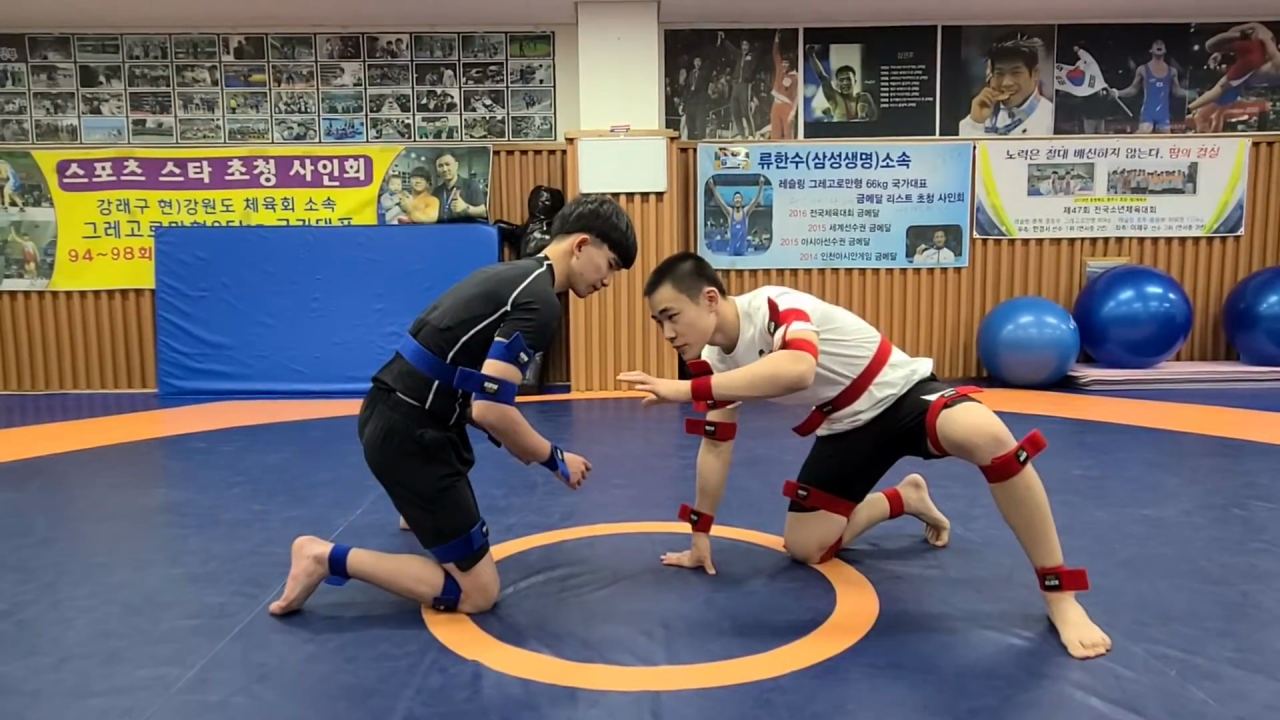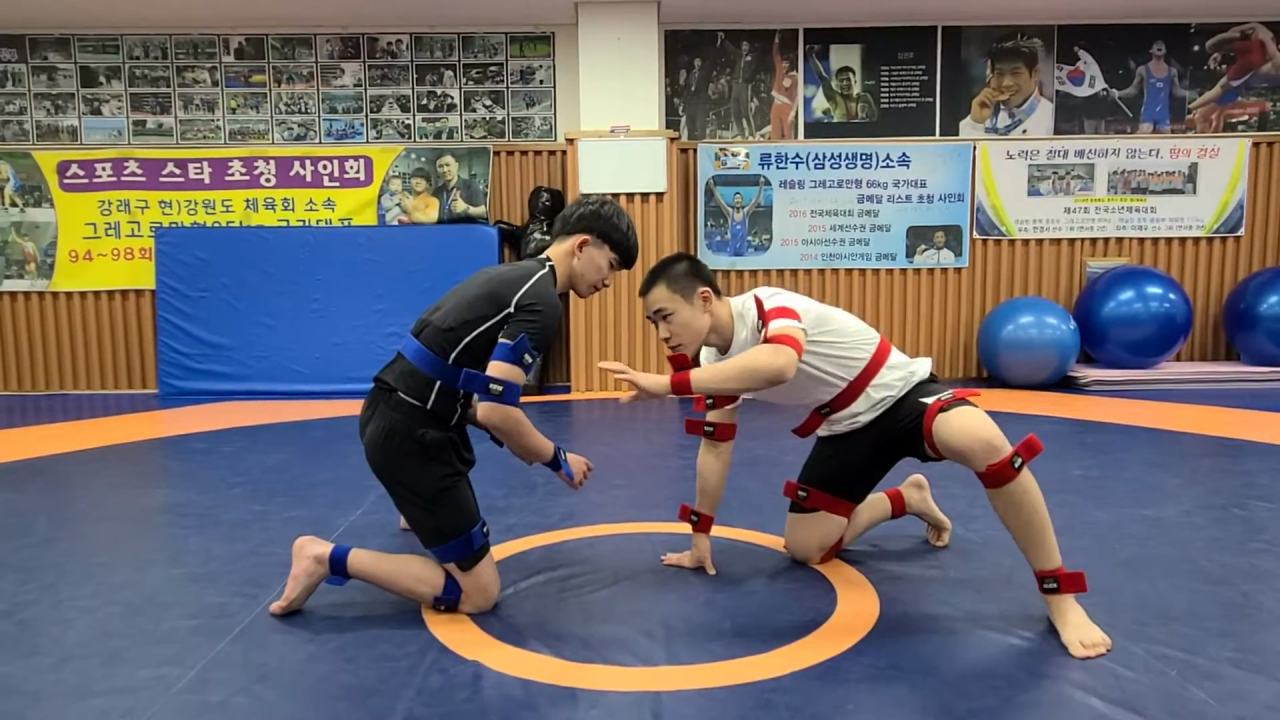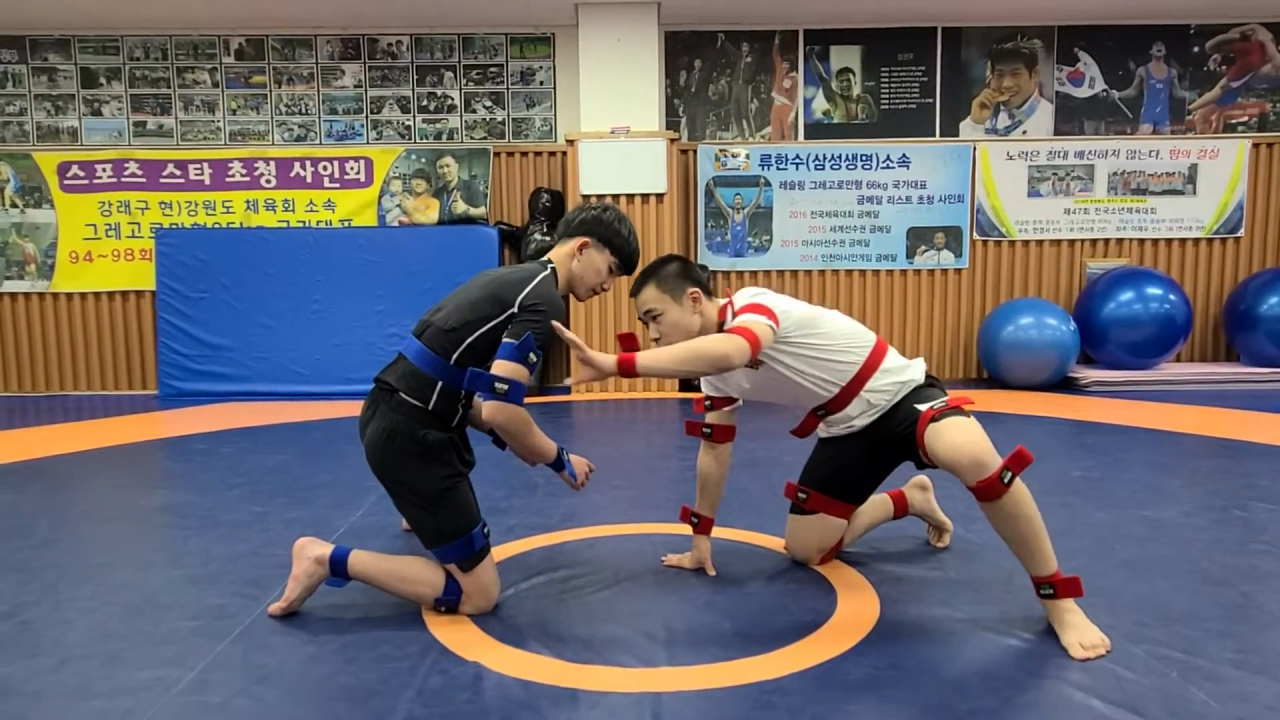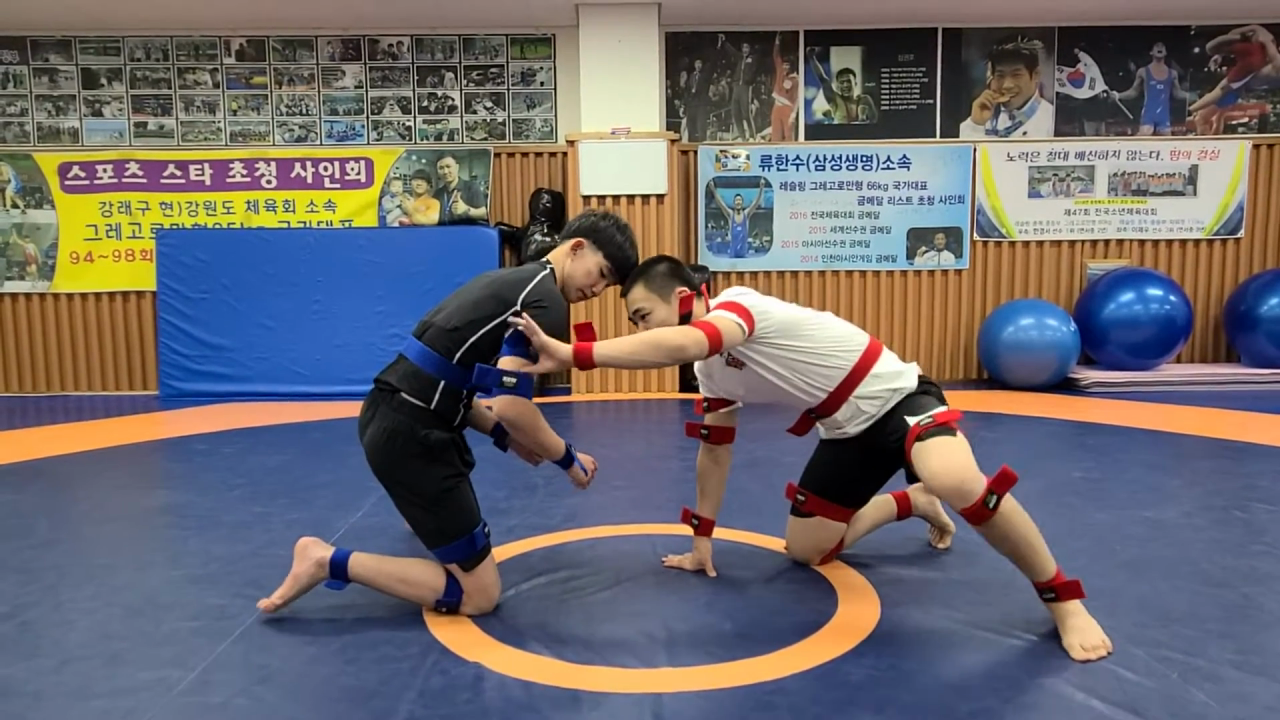
dt=0.2s
person 1, frame 1
left shoulder: (773, 306)
right shoulder: (714, 359)
left elbow: (797, 370)
right elbow: (715, 447)
left wrist: (683, 389)
right wrist: (699, 536)
left hip: (902, 394)
right hip: (846, 427)
left knee: (987, 437)
right knee: (804, 547)
left ankle: (1060, 596)
right ankle: (903, 497)
person 1, frame 2
left shoulder: (766, 305)
right shoulder: (713, 359)
left elbow: (779, 365)
right elbow: (714, 447)
left wrist: (665, 383)
right wrist: (699, 538)
left hip: (900, 394)
right hip: (846, 428)
left knee: (984, 444)
right knee: (805, 547)
left ankle: (1059, 597)
right ankle: (906, 498)
person 1, frame 3
left shoulder: (751, 305)
right shoulder: (714, 370)
left elbow: (732, 349)
right elbow: (714, 449)
left wrist: (616, 364)
right wrist: (701, 539)
left hip: (899, 395)
right hip: (848, 428)
left knee: (973, 460)
right knee: (805, 548)
left ankle: (1059, 599)
right ankle: (907, 498)
person 1, frame 4
left shoulder: (735, 304)
right shoulder: (710, 368)
left elbow: (685, 343)
right elbow: (715, 450)
left wrist: (574, 353)
right wrist: (703, 540)
left hip: (896, 398)
right hip: (849, 431)
left knee: (956, 484)
right knee: (804, 548)
left ankle: (1063, 598)
right ankle: (909, 501)
person 2, frame 1
left shoulder: (510, 273)
right shoulder: (539, 302)
right elbow: (490, 408)
left wrist: (508, 436)
right wrist: (555, 459)
left hip: (389, 412)
right hip: (409, 433)
right knee: (477, 593)
left ankle: (421, 509)
right ankle: (329, 558)
person 2, frame 2
left shoulder: (511, 274)
right shoulder: (542, 302)
right elbow: (497, 409)
left wrist: (509, 436)
right wrist: (558, 460)
left hip: (389, 412)
right hip: (410, 433)
right knee: (478, 593)
left ankle: (422, 509)
right ankle: (328, 559)
person 2, frame 3
left shoulder: (511, 277)
right shoulder: (545, 303)
right elbow: (502, 409)
left wrist: (504, 436)
right wrist: (560, 461)
left hip: (388, 412)
right hip: (410, 433)
right knee: (478, 594)
left ankle: (424, 513)
right ankle: (329, 560)
person 2, frame 4
left shoulder: (510, 281)
right shoulder: (547, 302)
right elbow: (511, 405)
left wrist: (503, 435)
right wrist: (569, 459)
left hip: (387, 413)
right hip: (410, 434)
right knee: (478, 595)
left ankle: (426, 512)
right ankle: (330, 561)
